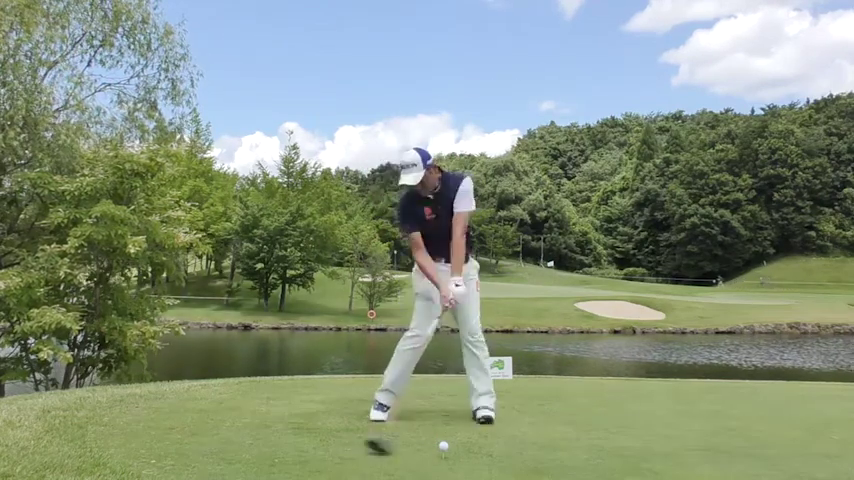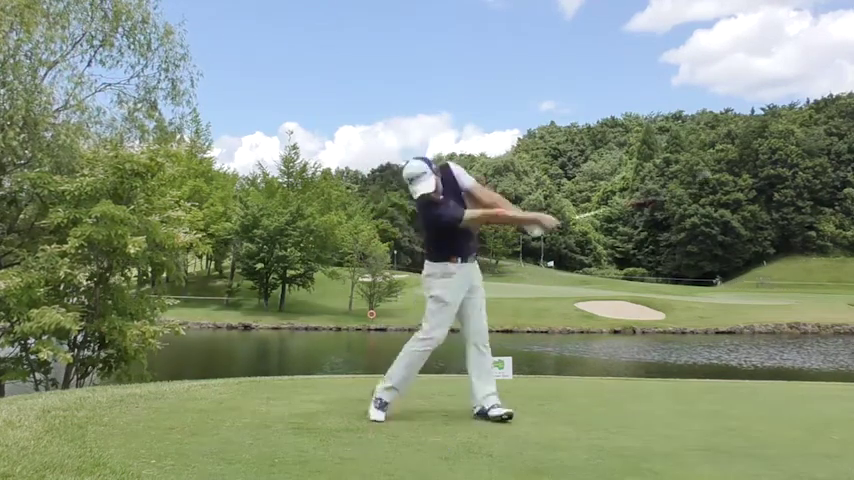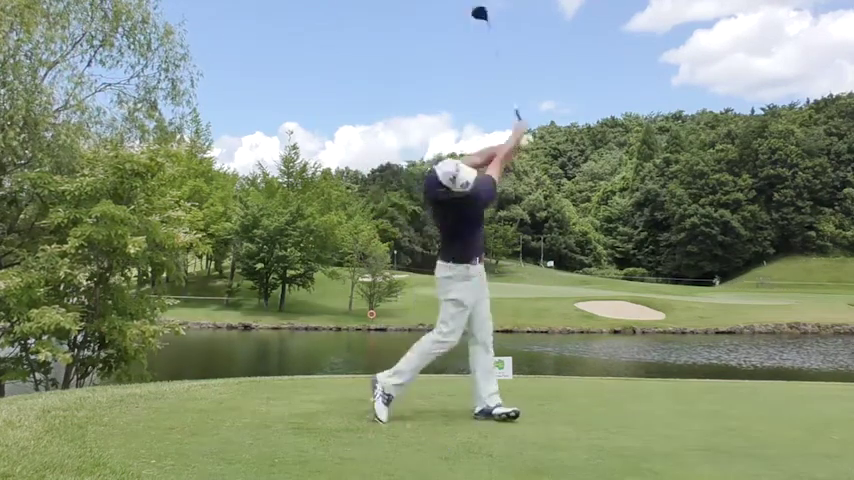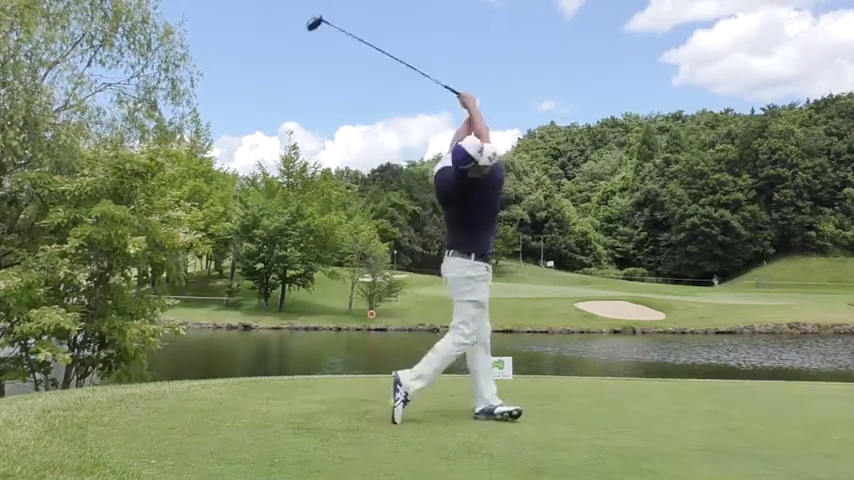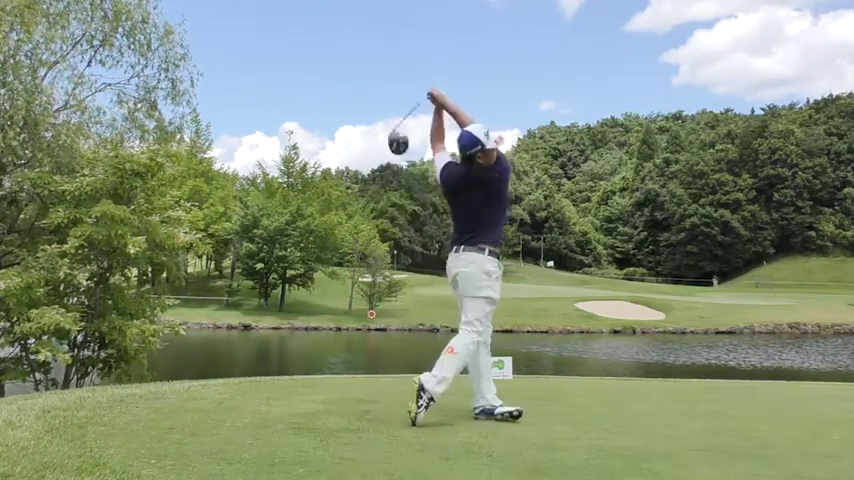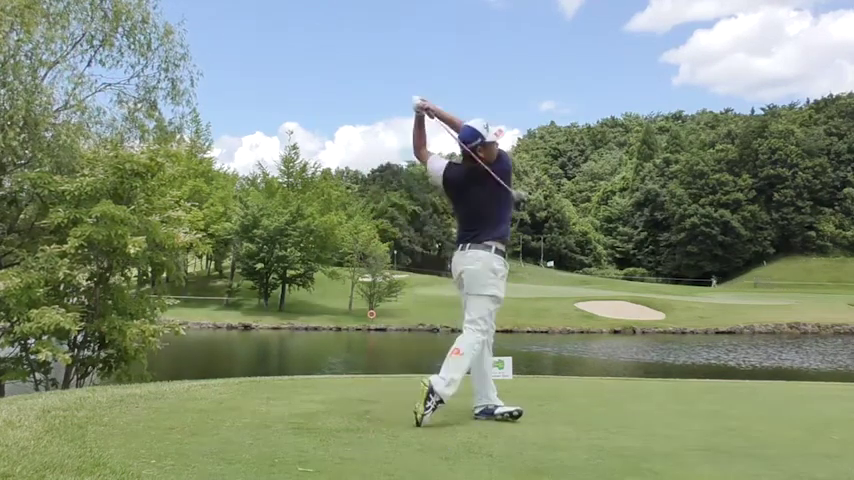
dt=0.1s
person 1, frame 1
left shoulder: (460, 183)
right shoulder: (408, 203)
left elbow: (458, 234)
right elbow: (419, 252)
left wrist: (458, 277)
right wrist: (441, 285)
left hip: (464, 269)
right hip: (430, 273)
left knee: (472, 336)
right knee: (417, 335)
left ankle: (483, 402)
right ankle: (384, 398)
person 1, frame 2
left shoulder: (449, 171)
right shoulder: (429, 208)
left elbow: (489, 198)
right elbow: (481, 217)
left wrist: (525, 217)
right wrist: (531, 218)
left hip: (468, 266)
right hip: (444, 272)
left knee: (478, 336)
right knee: (431, 335)
left ankle: (486, 401)
right ankle: (385, 393)
person 1, frame 3
left shoulder: (435, 177)
right shoulder: (476, 195)
left elbow: (476, 159)
right elbow: (497, 165)
left wrist: (507, 143)
right wrist: (515, 137)
left hip: (472, 267)
right hip: (460, 271)
left knee: (482, 335)
right knee: (446, 335)
left ankle: (486, 402)
right ankle: (388, 383)
person 1, frame 4
left shoulder: (443, 177)
right shoulder: (492, 179)
left elbow: (475, 142)
right elbow: (486, 137)
left wrist: (470, 113)
right wrist: (474, 108)
left hip: (457, 262)
right hip: (470, 266)
left knee: (479, 335)
right knee: (461, 335)
left ankle: (486, 402)
right ankle: (409, 382)
person 1, frame 5
left shoulder: (449, 173)
right shoulder: (498, 171)
left elbow: (437, 144)
left wrist: (438, 109)
right wrist: (446, 103)
left hip: (460, 258)
right hip: (482, 262)
left knee: (479, 332)
right knee: (474, 332)
left ankle: (486, 402)
right ankle: (430, 386)
person 1, frame 6
left shoulder: (451, 174)
right shoulder: (502, 165)
left elbow: (420, 152)
right elbow: (478, 138)
left wrist: (420, 116)
right wrist: (439, 113)
left hip: (465, 256)
right hip: (487, 258)
left knee: (481, 331)
right knee: (476, 330)
left ankle: (486, 402)
right ankle: (439, 387)
